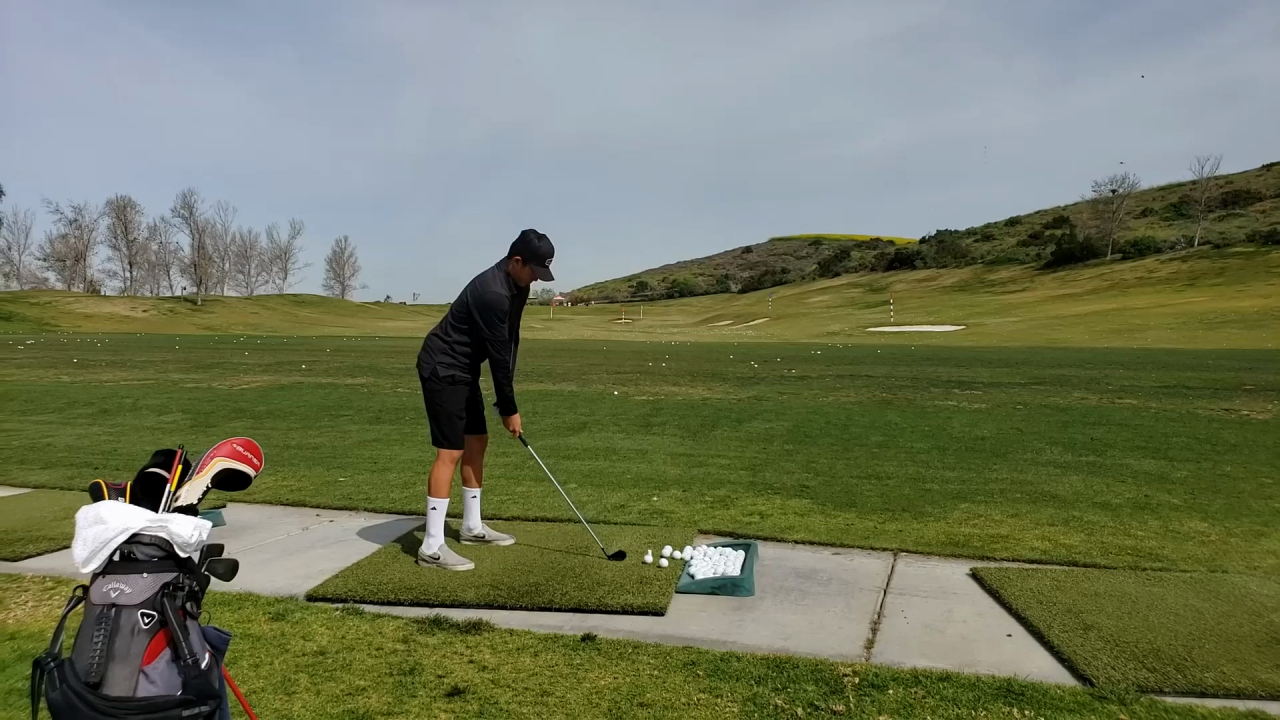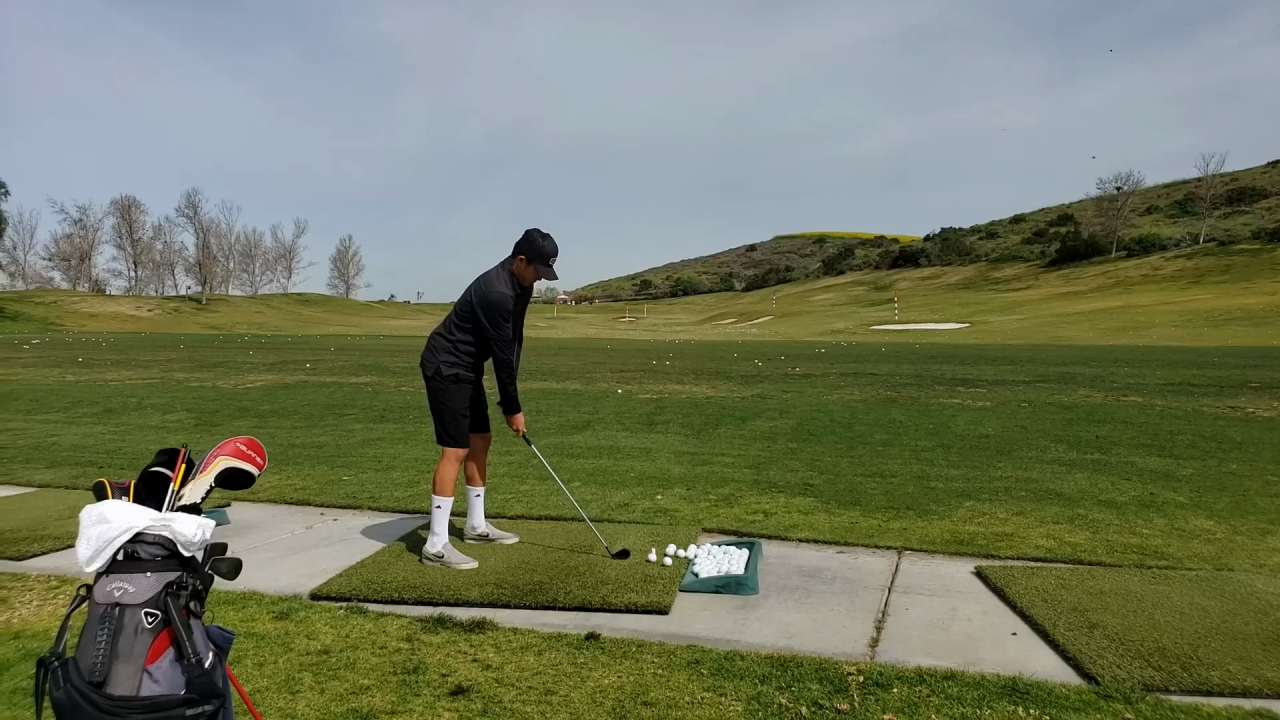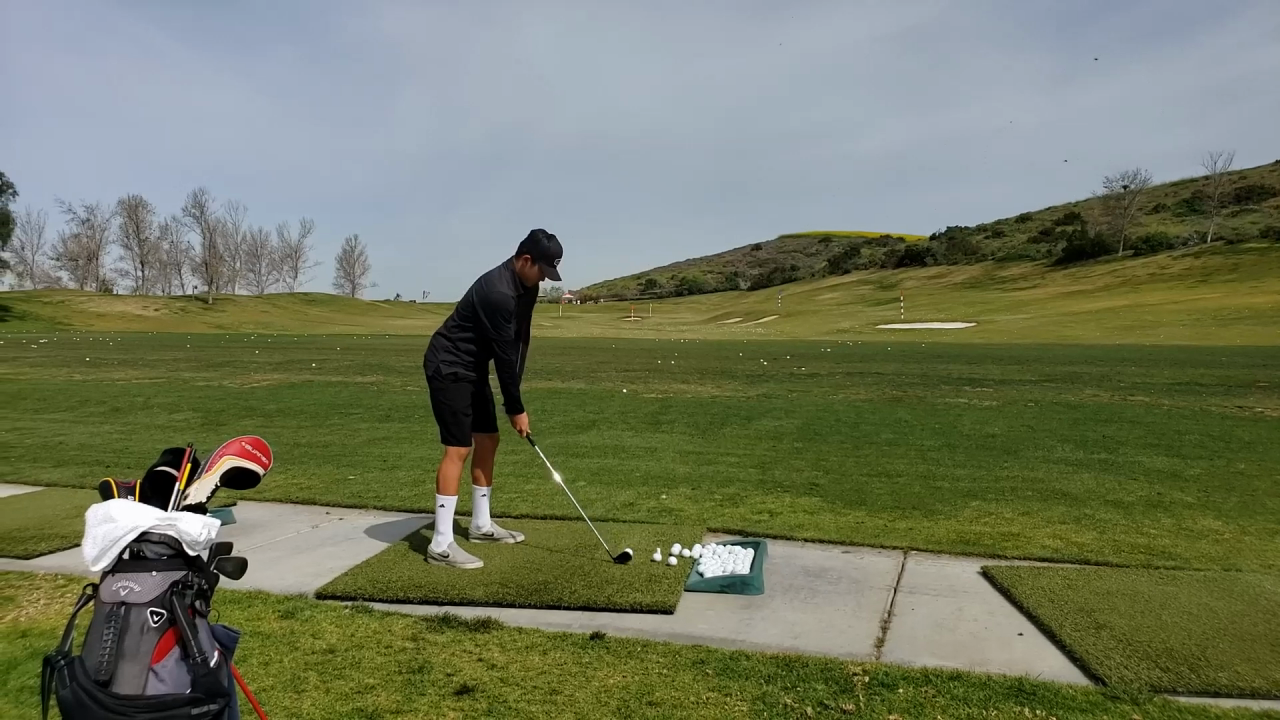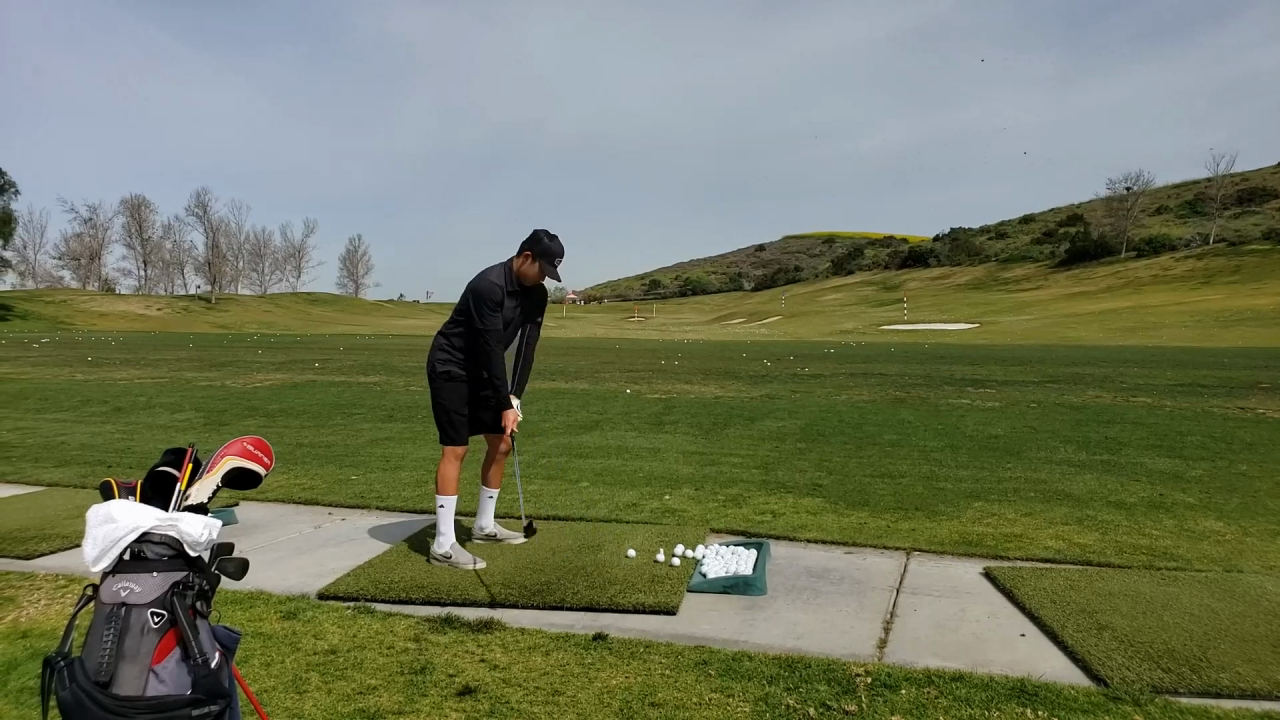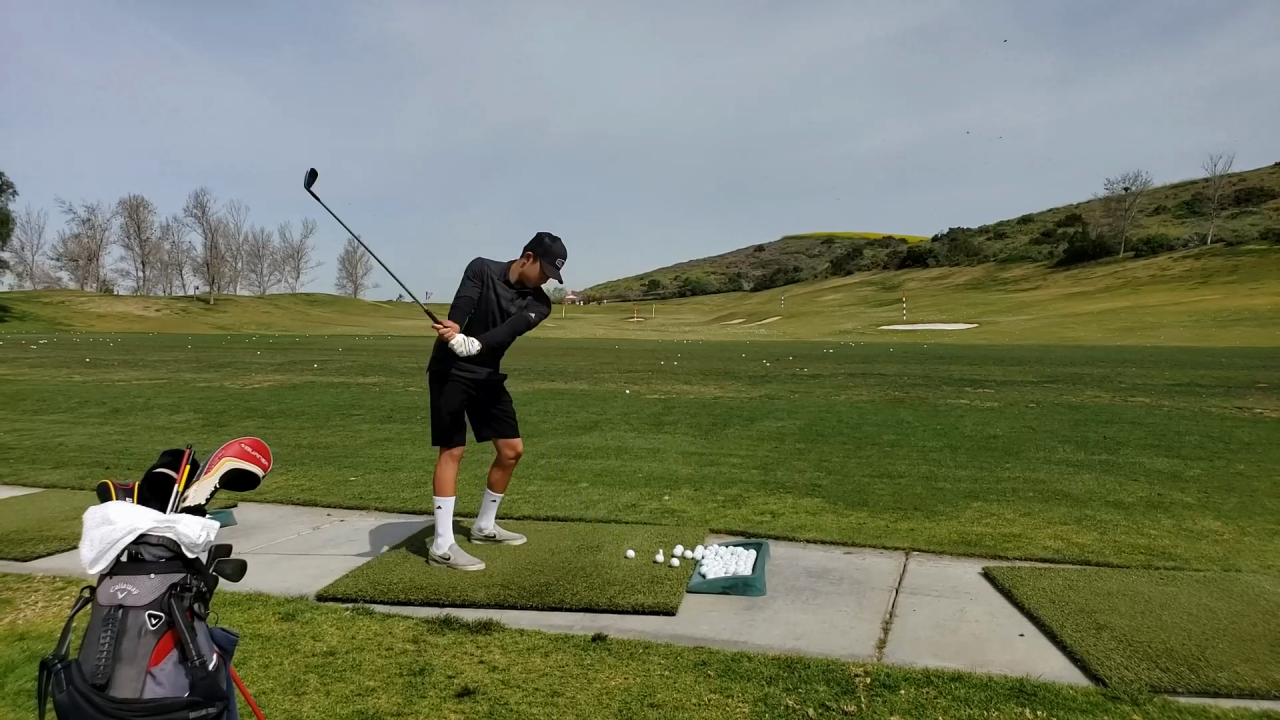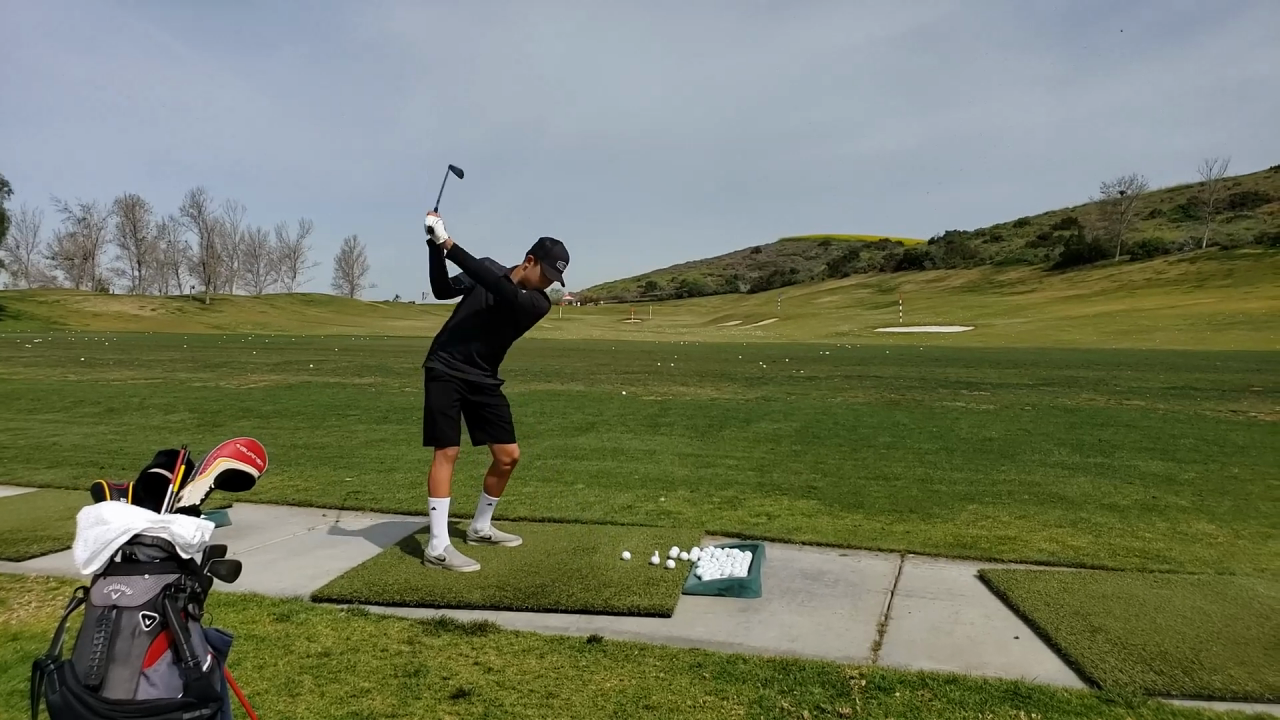
dt=0.2s
person 1, frame 1
left shoulder: (518, 287)
right shoulder: (492, 293)
left elbow: (510, 343)
right elbow: (498, 354)
left wrist: (506, 401)
right wrist: (509, 409)
left hip: (464, 370)
right hip: (442, 369)
left knee: (476, 443)
right knee: (450, 452)
left ankle: (472, 526)
right ankle: (432, 546)
person 1, frame 2
left shoulder: (521, 286)
right shoulder: (496, 293)
left elbow: (514, 342)
right elbow: (502, 353)
left wrist: (508, 400)
right wrist: (513, 408)
left hip: (467, 368)
right hip: (446, 367)
left knee: (479, 442)
right knee: (455, 451)
left ankle: (476, 525)
right ankle: (436, 545)
person 1, frame 3
left shoulder: (527, 287)
right shoulder: (497, 292)
left elbow: (520, 343)
right elbow: (503, 354)
left wrist: (513, 400)
right wrist: (516, 408)
left hip: (473, 368)
right hip: (448, 367)
left knee: (487, 441)
right knee: (457, 449)
left ankle: (481, 524)
right ankle: (441, 544)
person 1, frame 4
left shoulder: (537, 294)
right shoulder: (489, 284)
left elbow: (526, 348)
right elbow: (491, 346)
left wrist: (514, 398)
right wrist: (506, 405)
left hip: (482, 371)
right hip: (450, 367)
left knee: (502, 443)
right knee: (455, 449)
left ankle: (484, 525)
right ankle: (443, 545)
person 1, frame 5
left shoulder: (539, 304)
right shoulder: (482, 269)
left elbow: (506, 332)
right elbow: (460, 308)
left wrist: (471, 344)
right wrist: (454, 333)
left hip: (487, 376)
right hip: (449, 370)
left knee: (512, 450)
right knee: (452, 450)
left ankle: (484, 526)
right ankle: (442, 545)
person 1, frame 6
left shoulder: (536, 303)
right shoulder: (489, 267)
left elbow: (498, 289)
right elbow: (442, 290)
left wrist: (449, 246)
right wrist: (440, 243)
left hip: (483, 379)
right hip: (444, 370)
left knee: (508, 456)
right knee: (447, 451)
left ankle: (480, 527)
right ankle: (437, 546)
